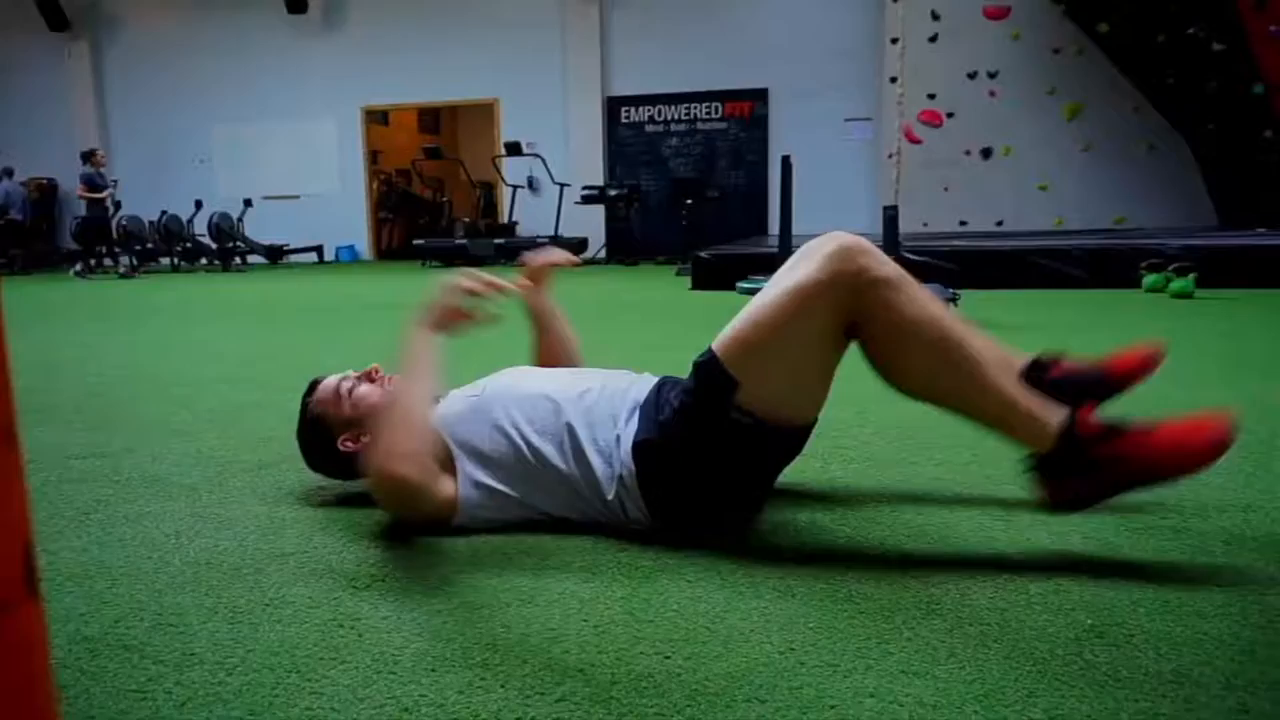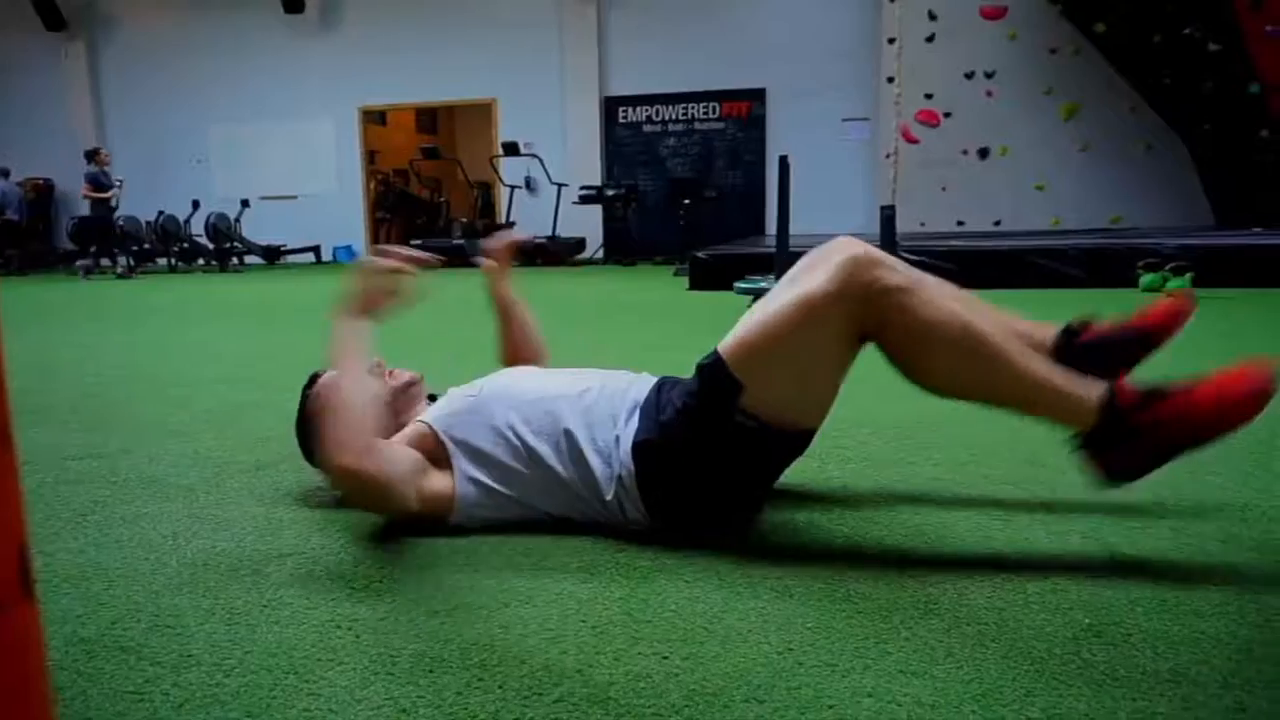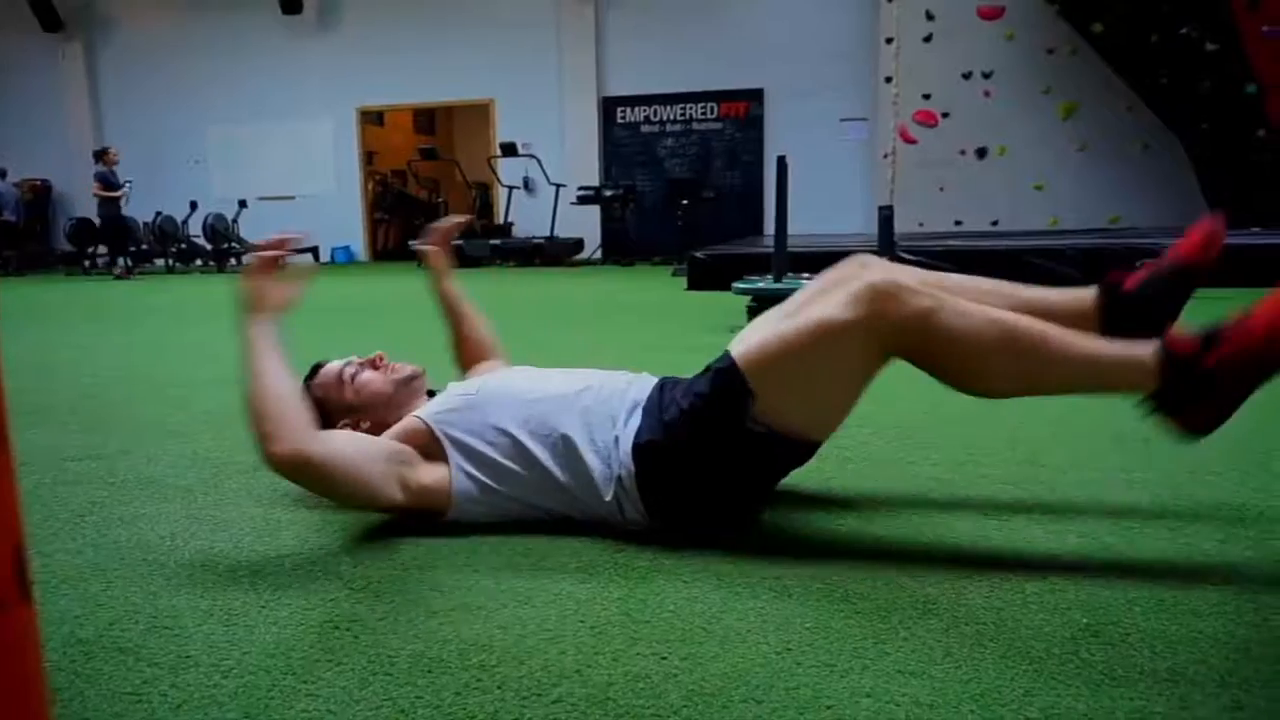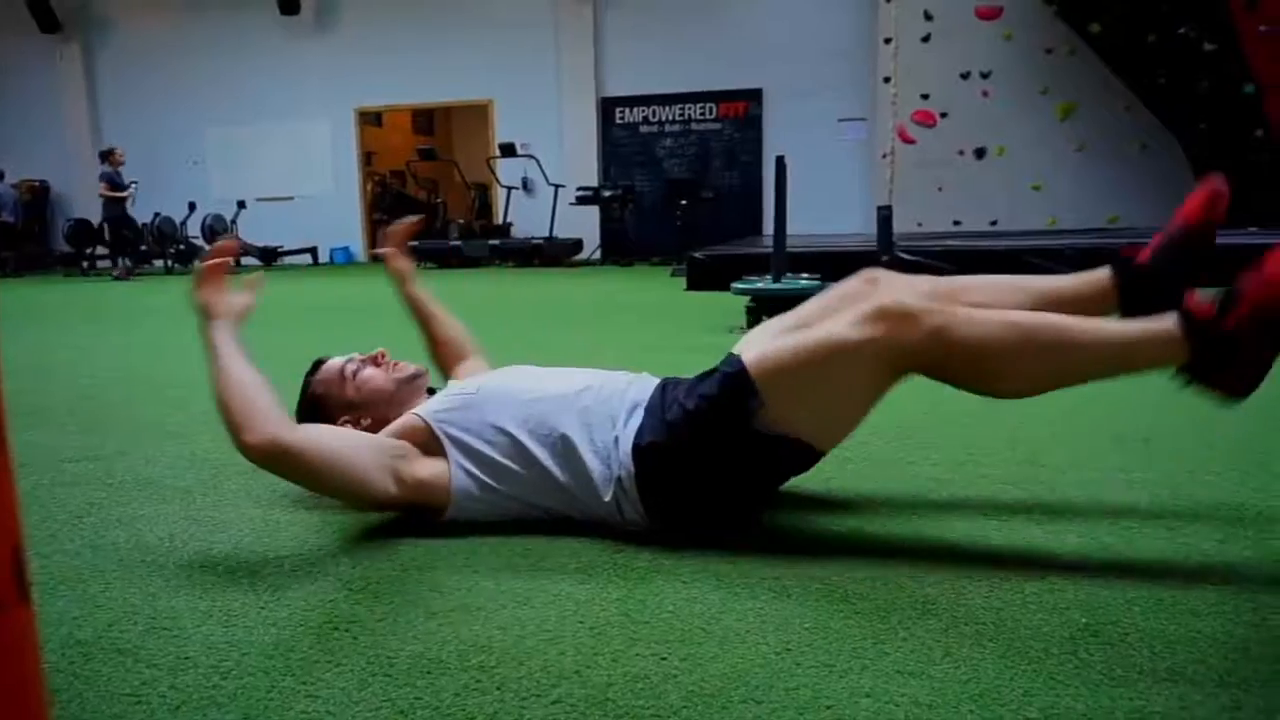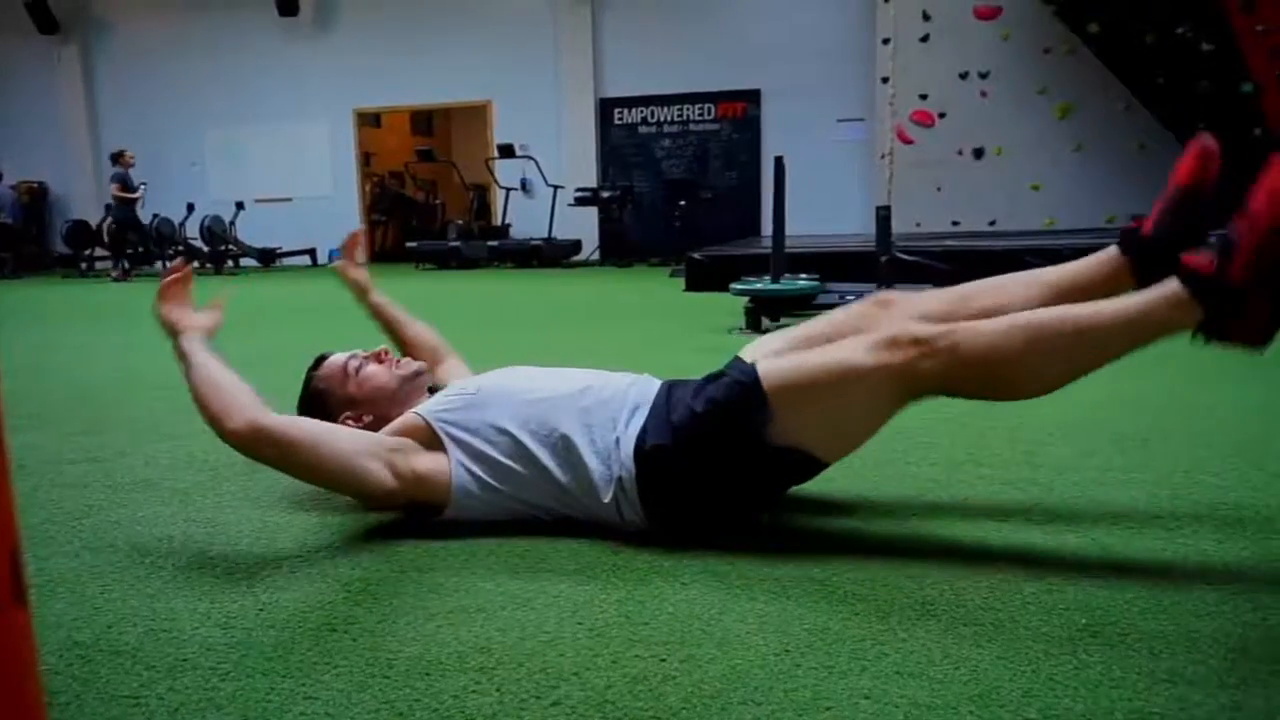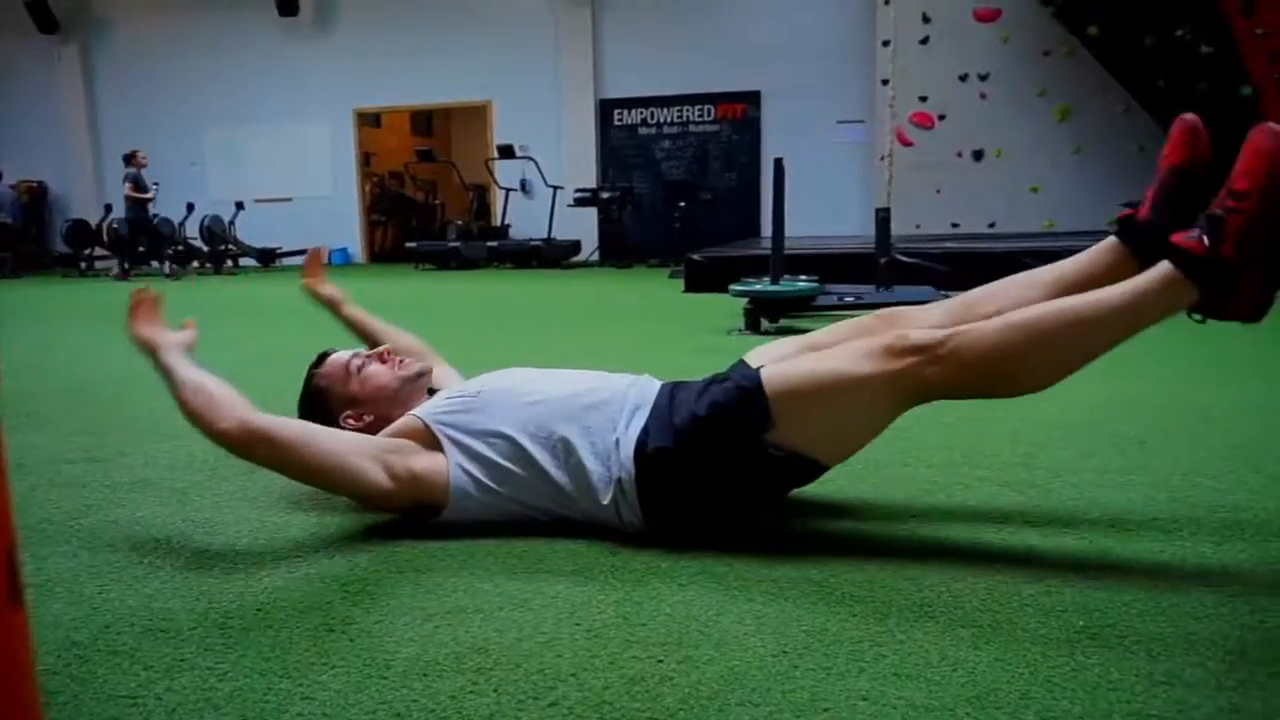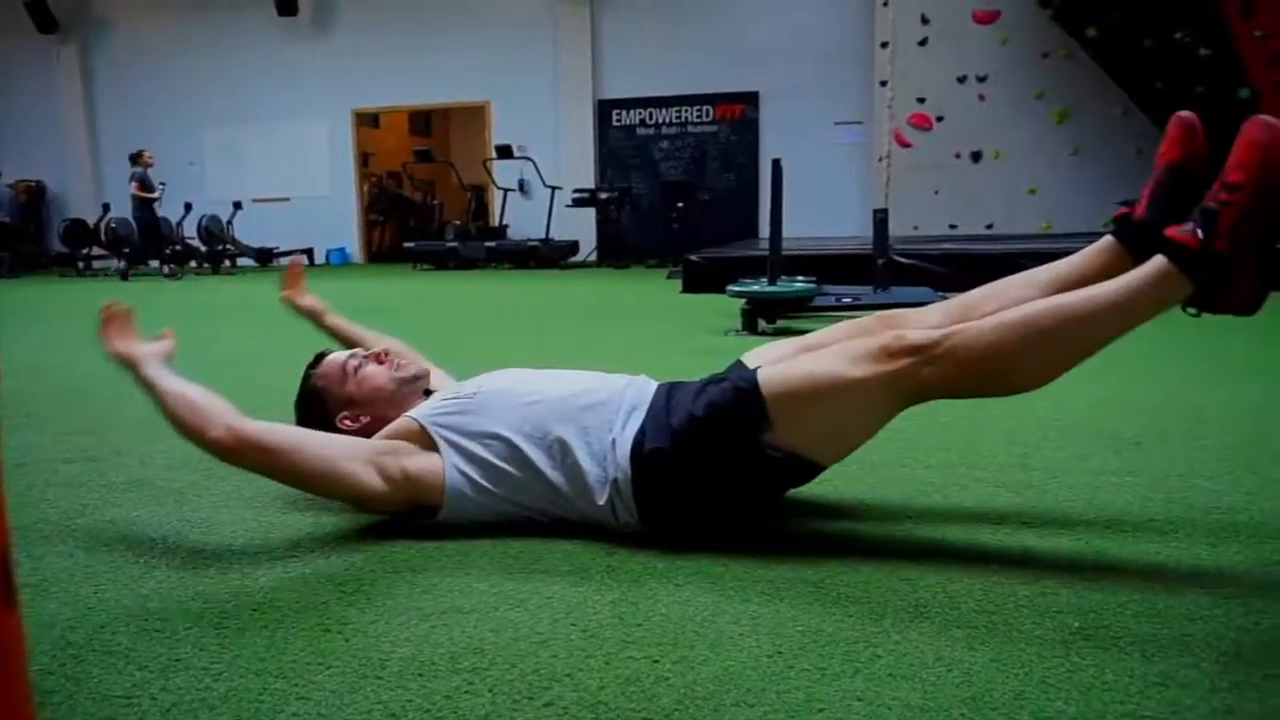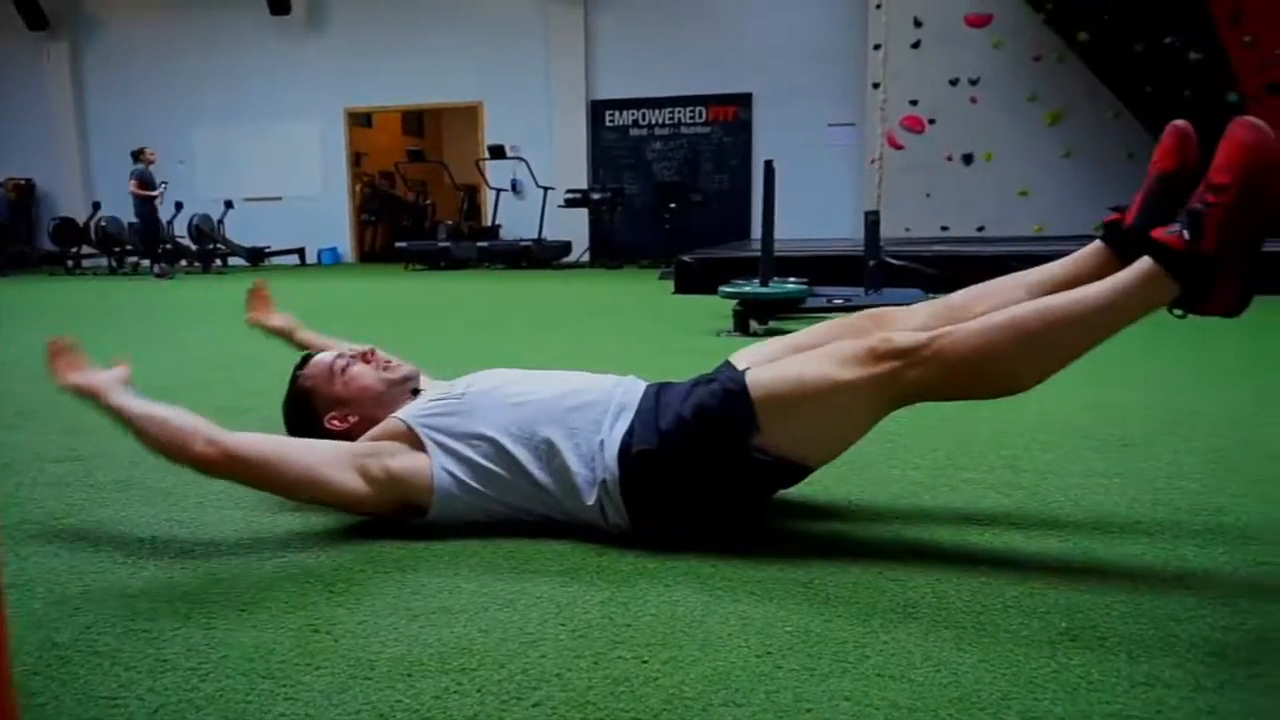
dt=0.1s
person 1, frame 1
left shoulder: (456, 417)
right shoulder: (422, 471)
left elbow: (564, 379)
right elbow: (394, 469)
left wrist: (537, 296)
right wrist: (425, 332)
left hip: (679, 433)
right hip: (676, 460)
left knee: (845, 267)
right knee: (843, 263)
left ankle: (1041, 391)
right ankle: (1067, 448)
person 1, frame 2
left shoulder: (455, 417)
right shoulder: (413, 471)
left elbow: (540, 378)
right elbow: (350, 463)
left wrist: (501, 286)
right wrist: (352, 317)
left hip: (676, 426)
right hip: (680, 464)
left knee: (849, 269)
right knee: (861, 276)
left ankle: (1073, 355)
right ankle: (1110, 421)
person 1, frame 3
left shoulder: (450, 412)
right shoulder: (405, 466)
left elbow: (483, 359)
right elbow: (291, 451)
left wrist: (445, 277)
right wrist: (264, 326)
left hip: (683, 421)
right hip: (676, 463)
left knee: (870, 280)
right knee: (883, 296)
left ankle: (1113, 311)
right ankle: (1174, 375)
person 1, frame 4
left shoulder: (445, 410)
right shoulder: (401, 460)
left elbow: (460, 355)
right elbow: (266, 437)
left wrist: (404, 274)
right wrist: (220, 325)
left hip: (680, 420)
right hip: (678, 462)
left knee: (883, 295)
right knee: (902, 324)
left ankle: (1127, 286)
person 1, frame 5
left shoulder: (456, 406)
right shoulder: (400, 464)
left elbow: (435, 352)
right elbow: (256, 427)
left wrist: (368, 289)
right wrist: (196, 341)
left hip: (686, 420)
right hip: (677, 465)
left knee: (898, 312)
right knee: (918, 348)
left ankle: (1143, 257)
person 1, frame 6
left shoulder: (450, 407)
right shoulder: (398, 463)
left elbow: (420, 353)
right elbow: (245, 427)
left wrist: (334, 297)
right wrist: (171, 353)
left hip: (682, 418)
right hip: (677, 466)
left knee: (906, 323)
right knee: (920, 355)
left ankle: (1138, 247)
person 1, frame 7
left shoulder: (446, 408)
right shoulder: (393, 466)
left elbow: (392, 360)
right elbow: (239, 434)
left wrist: (318, 308)
right wrist: (152, 368)
left hip: (684, 422)
right hip: (674, 465)
left knee: (903, 328)
right knee: (914, 358)
left ankle: (1135, 247)
person 1, frame 8
left shoulder: (432, 408)
right shoulder: (379, 464)
left elbow: (378, 359)
right elbow: (216, 445)
left wrist: (284, 324)
right wrist: (108, 392)
left hip: (668, 417)
right hip: (661, 464)
left knee: (887, 326)
right knee: (901, 360)
left ankle: (1123, 252)
right ankle: (1178, 266)
